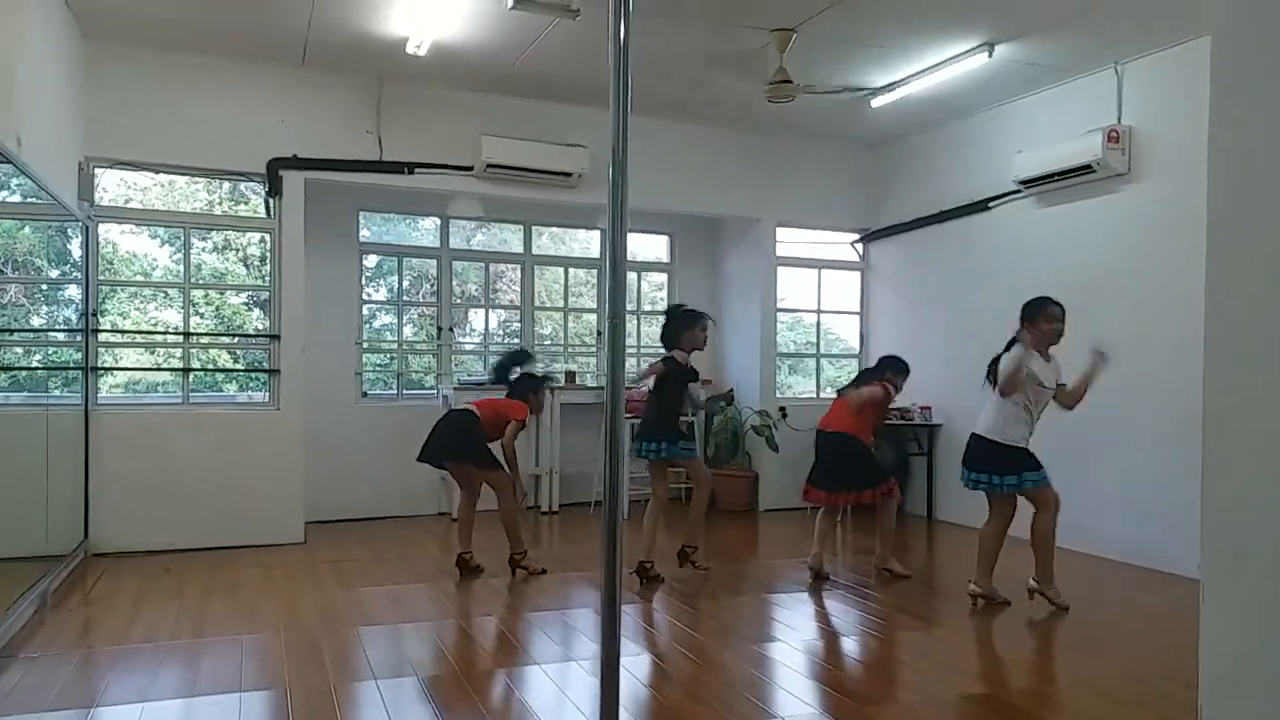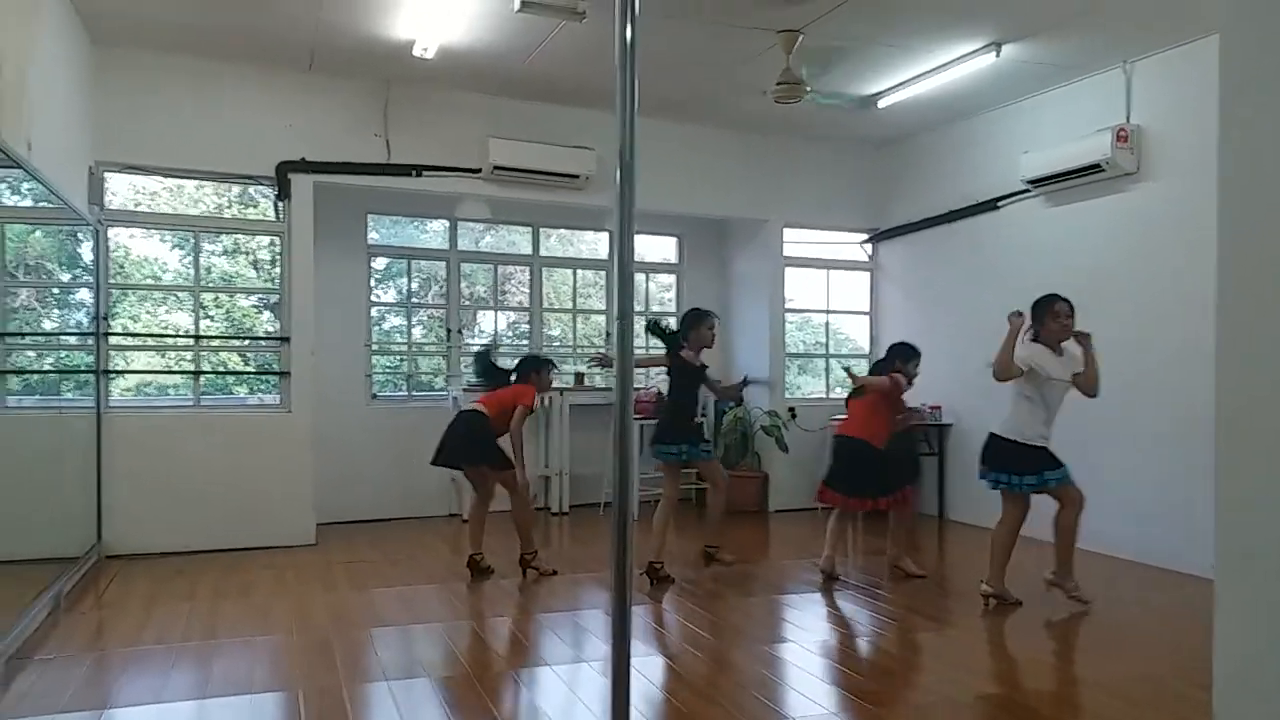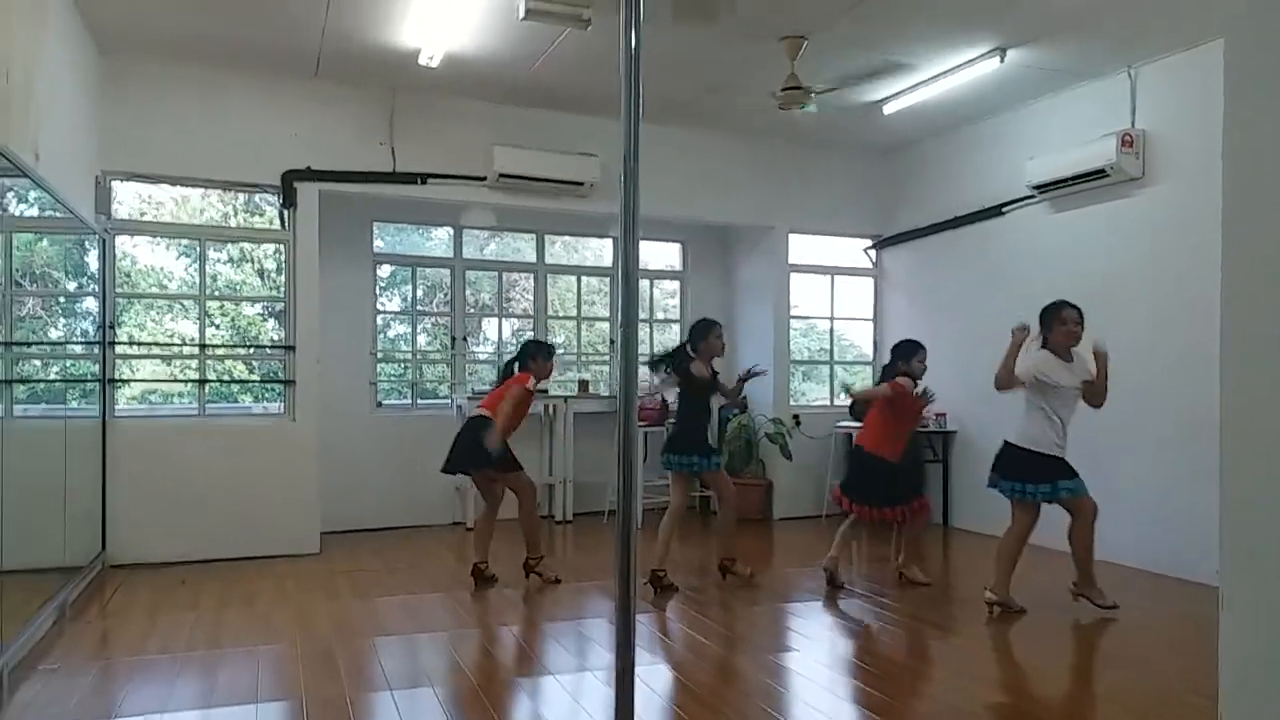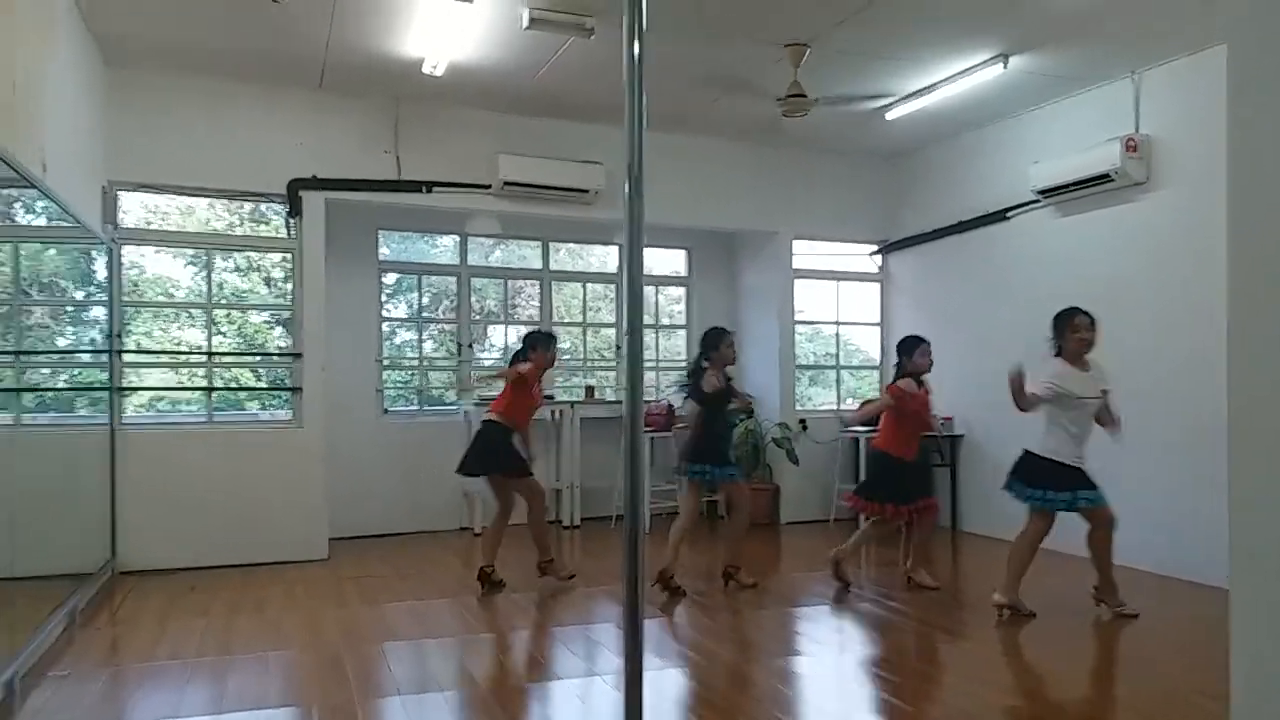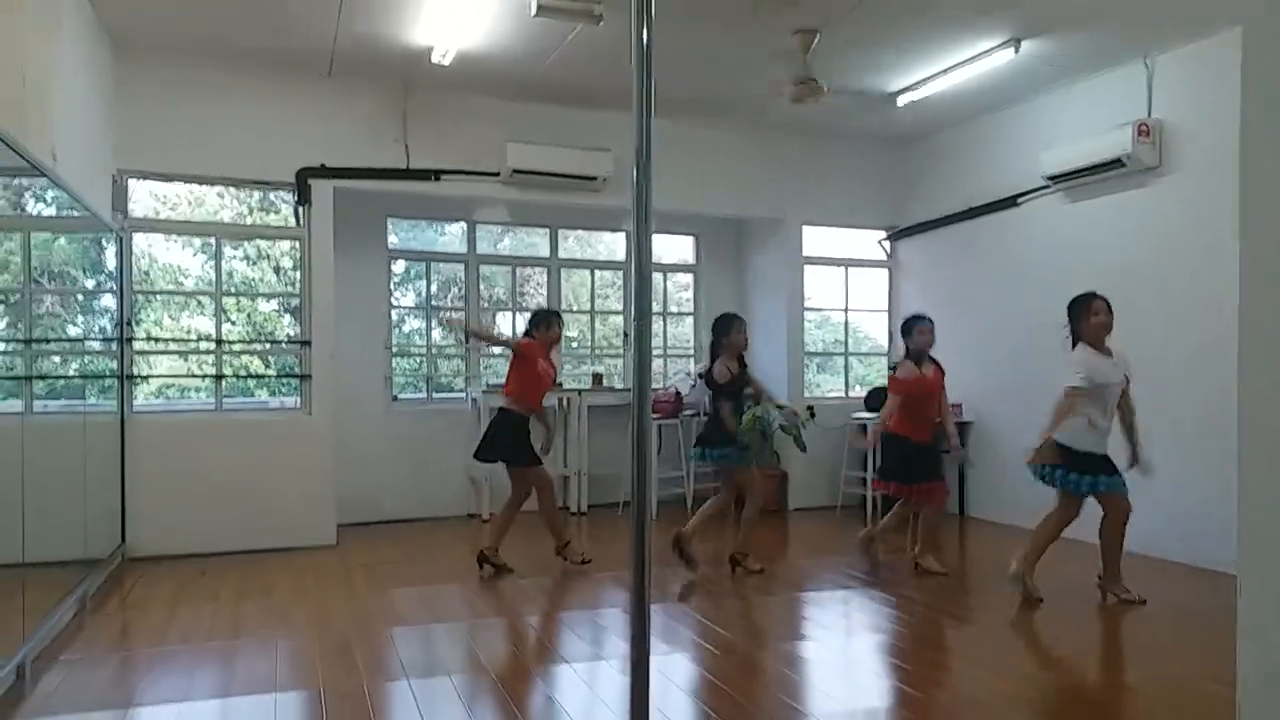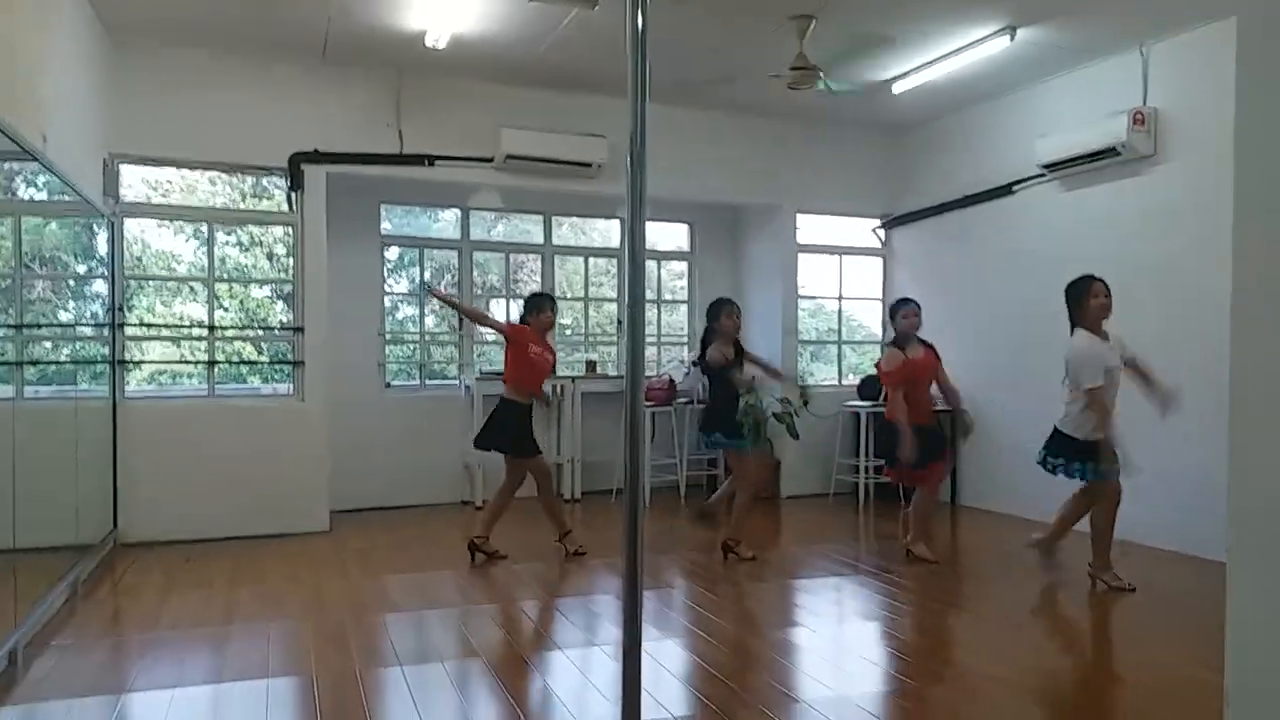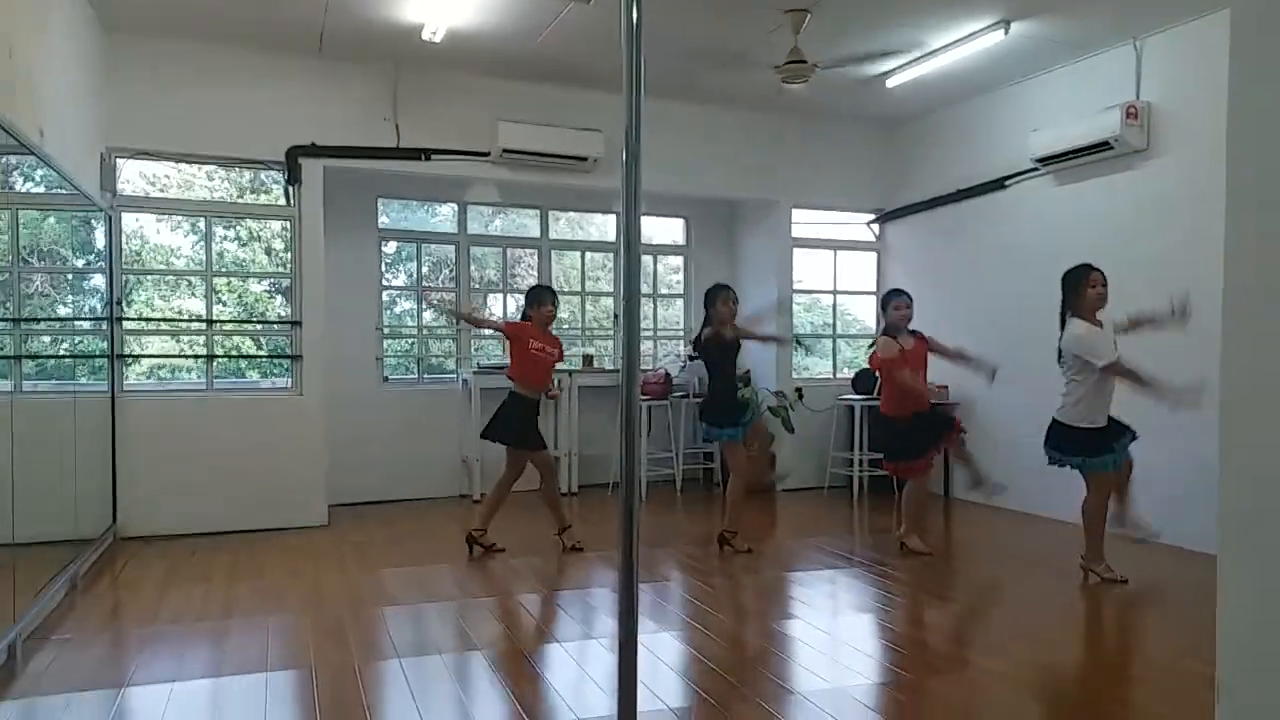
dt=0.1s
person 1, frame 1
left shoulder: (1051, 363)
right shoulder: (1019, 355)
left elbow: (1068, 402)
right elbow: (1005, 388)
left wrist: (1093, 371)
right wrist: (1023, 352)
left hip: (1008, 447)
right hip: (994, 445)
left knee: (1001, 511)
right knee: (1047, 503)
left ankle: (982, 583)
right ankle: (1042, 579)
person 1, frame 2
left shoulder: (1070, 355)
right shoulder: (1031, 351)
left elbow: (1090, 390)
right elbow: (1002, 373)
left wrist: (1088, 349)
right wrist: (1013, 331)
left hip: (1031, 447)
right hip: (1012, 445)
left knee: (1015, 511)
right knee: (1072, 499)
left ankle: (993, 583)
right ankle: (1063, 574)
person 1, frame 3
left shoulder: (1079, 362)
right shoulder: (1039, 361)
left elbow: (1096, 400)
right elbow: (1004, 383)
left wrist: (1101, 366)
right wrist: (1016, 344)
left hip: (1048, 456)
right hip: (1029, 454)
left knee: (1023, 520)
right knee: (1085, 510)
left ankle: (998, 590)
right ankle: (1085, 584)
person 1, frame 4
left shoulder: (1096, 372)
right shoulder: (1057, 372)
left elbow: (1100, 414)
right elbow: (1026, 403)
left wrist: (1111, 421)
right wrist: (1018, 387)
left hip: (1067, 465)
right hip: (1049, 464)
left knee: (1038, 526)
right knee: (1103, 520)
left ankle: (1007, 593)
right ankle: (1107, 592)
person 1, frame 5
left shoulder: (1116, 359)
right shoulder: (1085, 360)
left elbow: (1124, 405)
right elbow: (1069, 402)
left wrist: (1134, 447)
right wrist: (1047, 440)
left hip: (1094, 451)
right hip: (1074, 450)
left knee: (1066, 510)
right knee: (1118, 508)
left ankle: (1023, 568)
right ankle: (1111, 579)
person 1, frame 6
left shoulder: (1109, 339)
right shoulder: (1082, 347)
left elbow: (1133, 364)
right elbow: (1095, 400)
left wrist: (1159, 390)
right wrist: (1106, 448)
left hip: (1095, 434)
right hip: (1079, 437)
left knee: (1096, 492)
right knee: (1108, 493)
left ankle: (1049, 539)
right ankle: (1101, 566)
person 1, frame 7
left shoulder: (1099, 325)
right shoulder: (1079, 333)
left elbow: (1130, 323)
right elbow: (1121, 370)
left wrist: (1167, 317)
right wrist: (1164, 391)
left hip: (1097, 420)
right hip: (1076, 425)
left knee: (1122, 463)
right knee: (1100, 485)
left ankle: (1122, 514)
right ankle: (1094, 560)
person 2, frame 1
left shoulder: (678, 360)
right shoulder: (679, 360)
right elbow: (654, 369)
left hip: (652, 433)
right hip: (664, 433)
left knee: (658, 496)
right knee: (703, 483)
left ankle: (645, 562)
right ankle: (689, 548)
person 2, frame 2
left shoulder: (694, 364)
right shoulder: (685, 359)
left elbow: (719, 391)
right elbow: (646, 361)
left wrist: (739, 386)
right wrist: (615, 361)
left hip: (670, 434)
right hip: (680, 434)
left knee: (670, 496)
right knee: (719, 483)
left ankle: (655, 562)
right ankle: (711, 546)
person 2, frame 3
left shoulder: (706, 370)
right shoulder: (696, 371)
left elbow: (729, 393)
left wrist: (742, 379)
left hip: (682, 445)
right hip: (692, 446)
left knee: (676, 507)
right knee: (727, 497)
left ankle: (658, 571)
right ankle: (728, 560)
person 2, frame 4
left shoulder: (721, 379)
right shoulder: (712, 382)
left elbow: (736, 399)
right elbow: (694, 417)
left hip: (707, 454)
right hip: (710, 455)
left knee: (689, 513)
right knee: (742, 504)
left ankle: (667, 571)
right ankle: (731, 567)
person 2, frame 5
left shoulder: (737, 362)
right shoulder: (723, 368)
left elbow: (754, 387)
right elbow: (725, 410)
right wrist: (738, 440)
left hip: (723, 437)
right hip: (721, 439)
left knee: (725, 495)
right knee: (755, 491)
left ankle: (685, 535)
right ankle: (740, 554)
person 2, frame 6
left shoulder: (735, 347)
right shoulder: (714, 352)
left elbow: (761, 363)
right elbow: (736, 380)
left wrist: (784, 378)
left hip: (729, 418)
right hip: (720, 422)
left knee: (756, 468)
right knee: (747, 478)
left ankle: (714, 505)
right ankle: (732, 540)
person 2, frame 7
left shoulder: (728, 335)
right shoulder: (710, 335)
left elbow: (751, 335)
right elbow: (734, 332)
left wrist: (783, 339)
left hip: (732, 401)
right hip: (719, 407)
left knee: (759, 434)
right knee: (740, 470)
right ankle: (728, 532)
person 3, frame 1
left shoulder: (503, 406)
right shoulder: (521, 409)
right elbow: (507, 443)
right wrist: (518, 482)
left hip: (445, 430)
right hip: (464, 430)
left knee: (470, 492)
right knee: (505, 489)
left ankle: (465, 556)
right ankle: (518, 554)
person 3, frame 2
left shoulder: (511, 392)
right shoulder: (528, 393)
right elbow: (514, 428)
right wrist: (519, 470)
left hip: (459, 431)
right hip: (475, 432)
left knee: (484, 493)
right knee: (519, 490)
left ankle: (476, 557)
right ankle: (529, 555)
person 3, frame 3
left shoulder: (519, 383)
right shoulder: (527, 381)
right elbow: (508, 403)
right wrist: (496, 432)
left hip: (473, 437)
right hip: (483, 434)
left knee: (492, 503)
right knee: (527, 491)
left ankle: (480, 566)
right ankle: (534, 560)
person 3, frame 4
left shoulder: (535, 382)
right shoulder: (526, 370)
right elbow: (506, 373)
left wrist: (528, 457)
left hip: (493, 439)
right hip: (496, 439)
left knee: (505, 506)
right knee: (536, 496)
left ankle: (488, 568)
right ankle: (547, 561)
person 3, frame 5
left shoulder: (549, 365)
right shoulder: (527, 349)
right elbow: (495, 340)
left wrist: (549, 427)
right wrist: (466, 329)
left hip: (517, 427)
right hip: (509, 425)
left knee: (522, 492)
right knee: (545, 487)
left ankle: (491, 550)
right ankle: (563, 545)
person 3, frame 6
left shoulder: (549, 352)
right shoulder: (519, 335)
right elbow: (484, 319)
left wrist: (546, 399)
right wrist: (449, 300)
left hip: (522, 415)
right hip: (510, 415)
left knee: (514, 480)
right knee: (543, 475)
left ankle: (481, 538)
right ankle: (565, 534)
person 3, frame 7
left shoulder: (555, 343)
right shoulder: (520, 331)
right elbow: (483, 323)
left wrist: (553, 390)
right wrist: (451, 312)
left hip: (530, 409)
right hip: (517, 408)
left knee: (512, 473)
right knee: (547, 468)
left ankle: (479, 531)
right ankle: (563, 529)
person 4, frame 1
left shoulder: (859, 385)
right shoulder: (884, 389)
right elbow: (865, 394)
right wrist: (857, 399)
left hip: (826, 440)
right hip: (848, 445)
left knee: (831, 505)
right knee: (889, 495)
left ankle: (816, 558)
right ankle: (885, 558)
person 4, frame 2
left shoulder: (881, 382)
right shoulder: (897, 381)
right elbow: (874, 382)
left wrist: (902, 421)
right wrist: (858, 380)
left hip: (846, 444)
right hip: (865, 450)
left knee: (845, 506)
right knee: (906, 498)
left ankle: (828, 558)
right ankle: (900, 556)
person 4, frame 3
left shoulder: (897, 385)
right shoulder: (904, 384)
right elbow: (875, 394)
left wrist: (919, 407)
right wrist: (858, 395)
left hip: (870, 457)
right hip: (879, 462)
left knee: (859, 516)
right knee: (919, 510)
left ankle: (833, 561)
right ankle: (908, 564)
person 4, frame 4
left shoulder: (919, 389)
right shoulder: (906, 387)
left elbow: (921, 421)
right elbow: (880, 405)
left wrist: (930, 420)
right wrist: (858, 416)
left hip: (898, 459)
right hip: (891, 461)
left knee: (887, 517)
right knee: (925, 511)
left ankle: (842, 553)
right ankle: (915, 568)
person 4, frame 5
left shoulder: (935, 369)
right shoulder: (907, 371)
left elbow: (942, 407)
right elbow: (893, 405)
left wrist: (952, 436)
right wrist: (876, 431)
left hip: (923, 441)
right hip: (904, 442)
left knee: (916, 499)
right knee: (935, 496)
left ankle: (874, 532)
right ankle: (923, 554)
person 4, frame 6
left shoulder: (927, 350)
right shoulder: (892, 356)
left elbow: (945, 385)
right elbow: (896, 399)
left wrist: (962, 414)
right wrist: (905, 437)
left hip: (926, 422)
right hip: (905, 427)
left knee: (937, 471)
right knee: (927, 483)
right ankle: (915, 540)
person 4, frame 7
left shoulder: (917, 338)
right shoulder: (885, 345)
left elbow: (951, 352)
right elbow: (909, 380)
left wrist: (980, 365)
right wrist: (929, 393)
left hip: (924, 412)
right hip: (897, 419)
left knee: (954, 436)
right knee: (917, 476)
left ankle: (977, 478)
right ankle: (909, 533)
